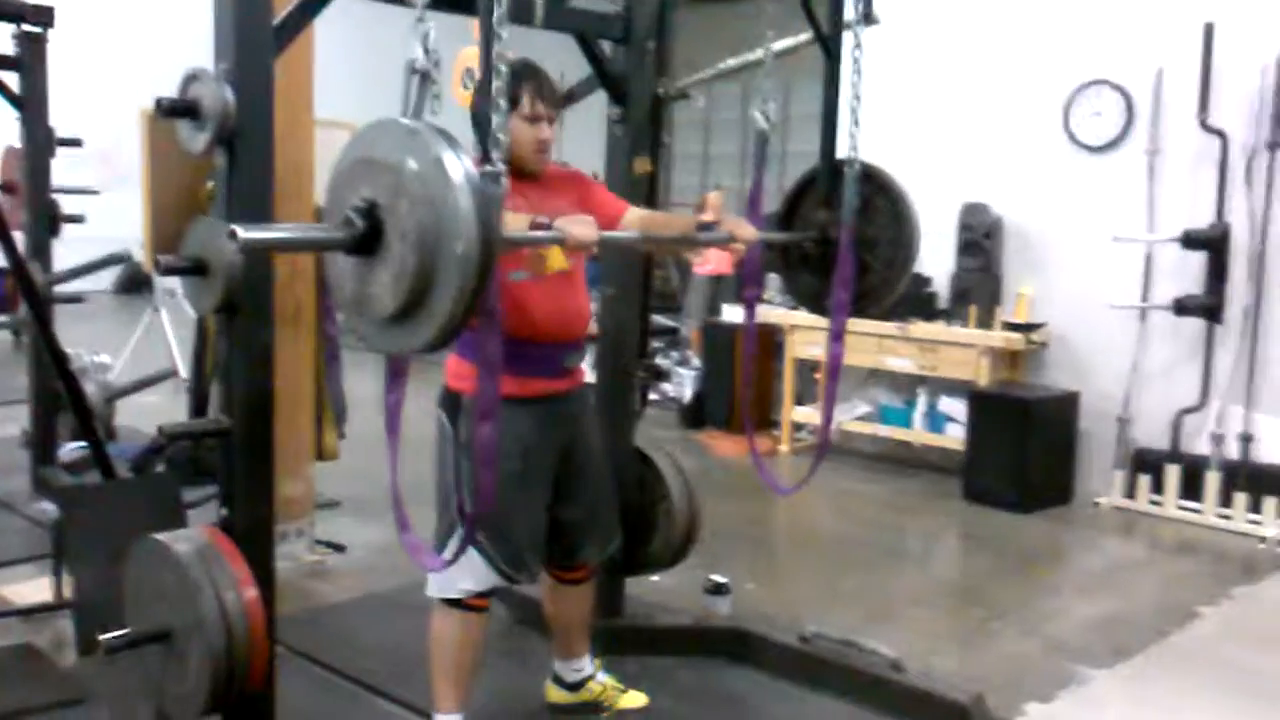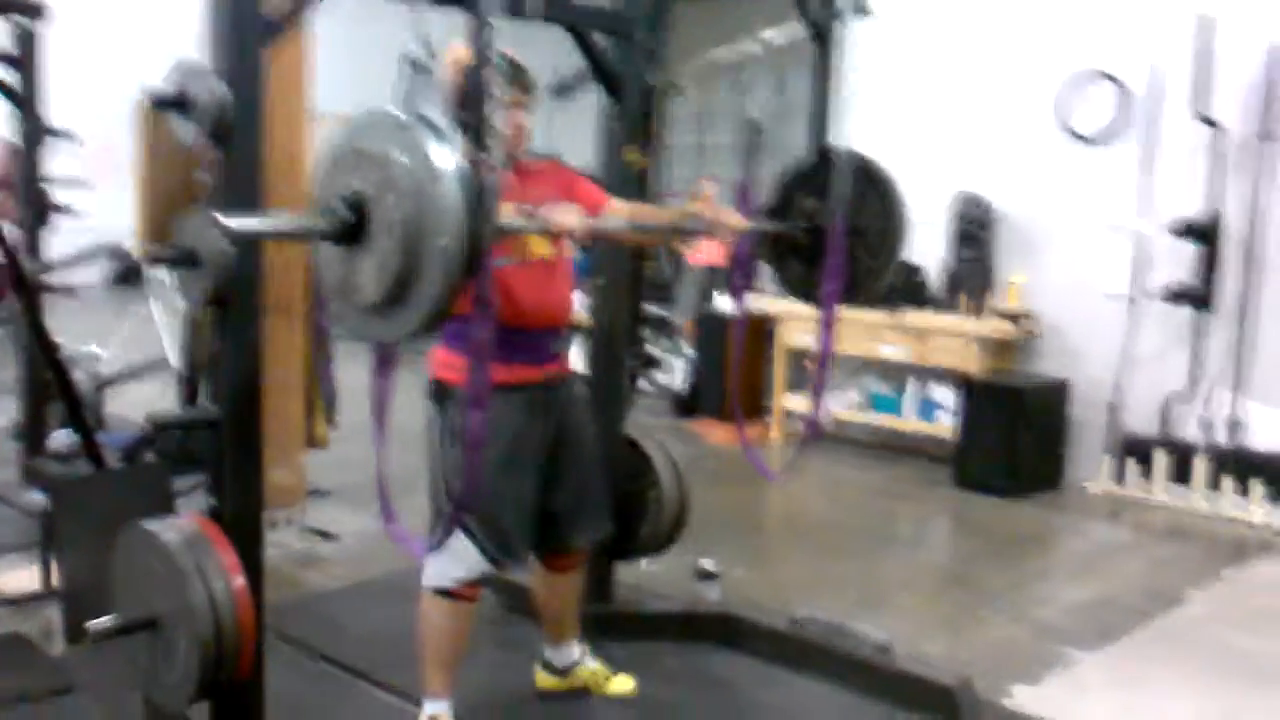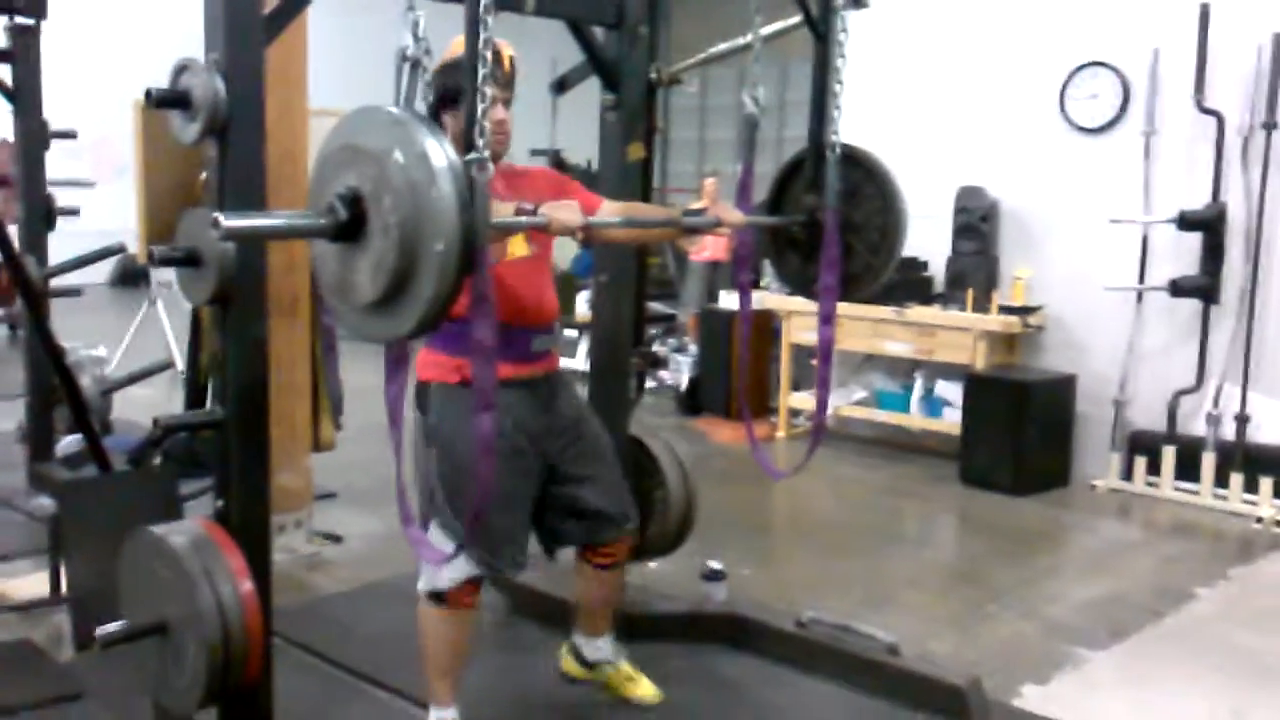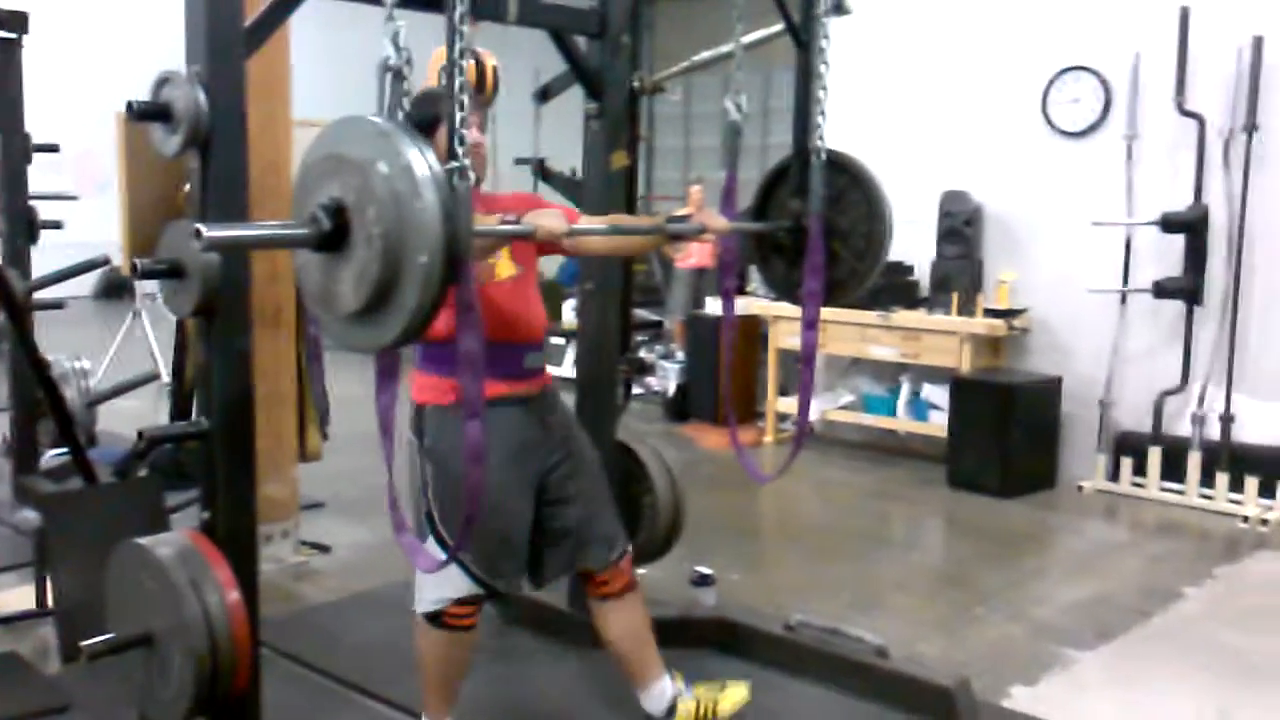
dt=0.2s
person 1, frame 1
left shoulder: (570, 185)
left elbow: (641, 223)
left wrist: (713, 225)
right wrist: (550, 228)
left hip: (565, 393)
right hip: (491, 399)
left knee: (578, 547)
right knee: (470, 562)
person 1, frame 2
left shoulder: (553, 178)
left elbow: (622, 216)
left wrist: (698, 215)
right wrist: (538, 216)
left hip: (553, 380)
left knee: (568, 534)
right knee: (461, 551)
left ankle: (562, 660)
person 1, frame 3
left shoulder: (536, 182)
left elbow: (614, 218)
left wrist: (693, 215)
right wrist: (534, 215)
left hip: (544, 382)
right hip: (465, 390)
left knee: (609, 522)
right knee: (458, 558)
left ankle: (591, 652)
person 1, frame 4
left shoulder: (514, 204)
left elbow: (596, 236)
right wrist: (523, 229)
left hip: (537, 400)
right hip: (461, 411)
left knee: (607, 557)
right knee: (457, 580)
